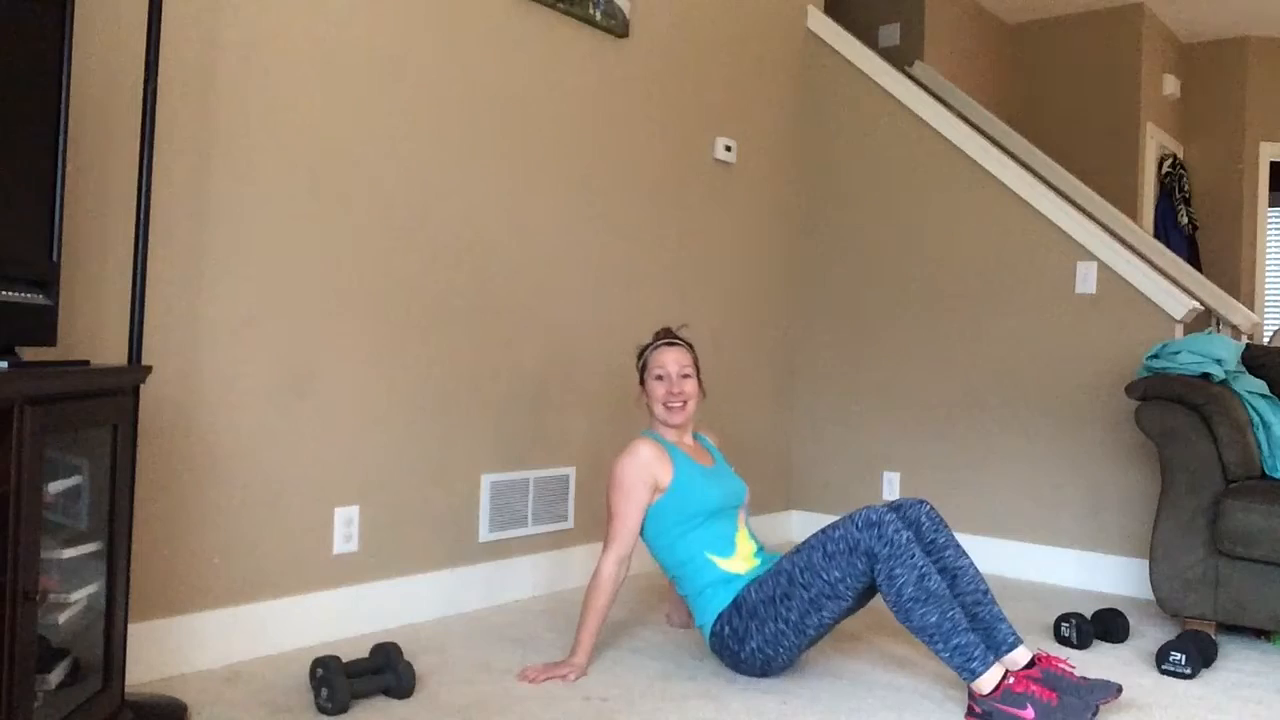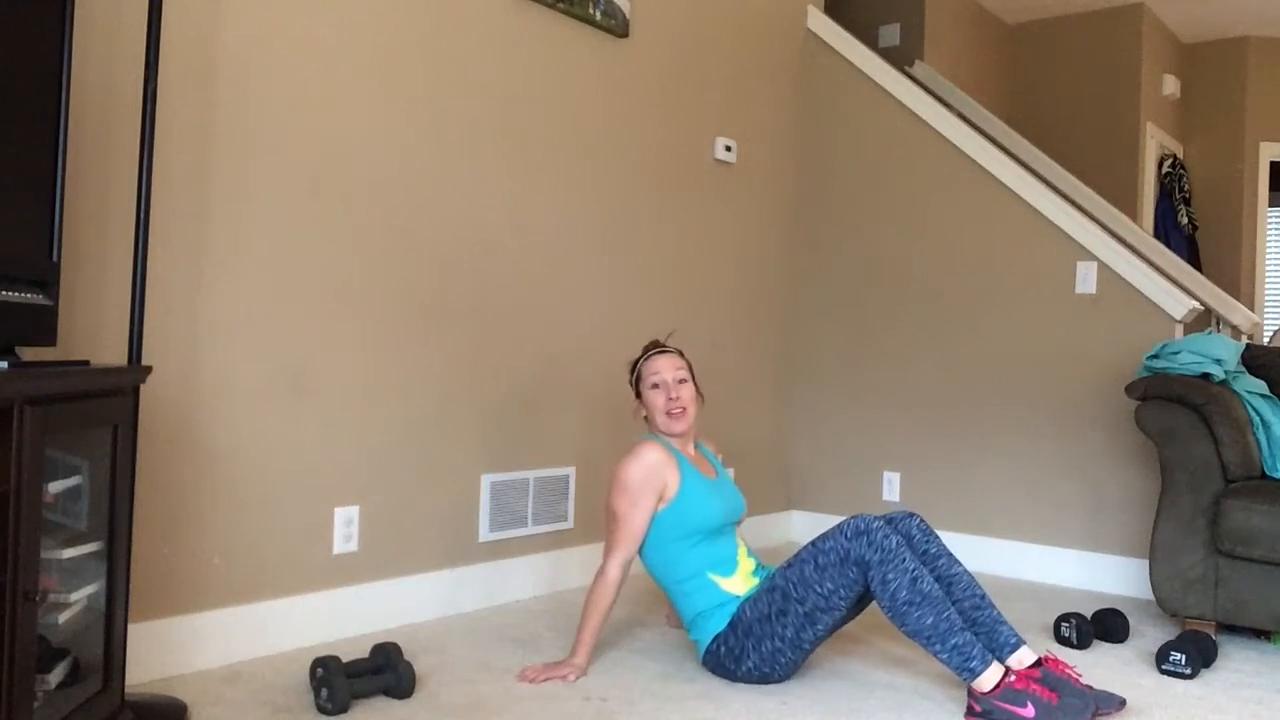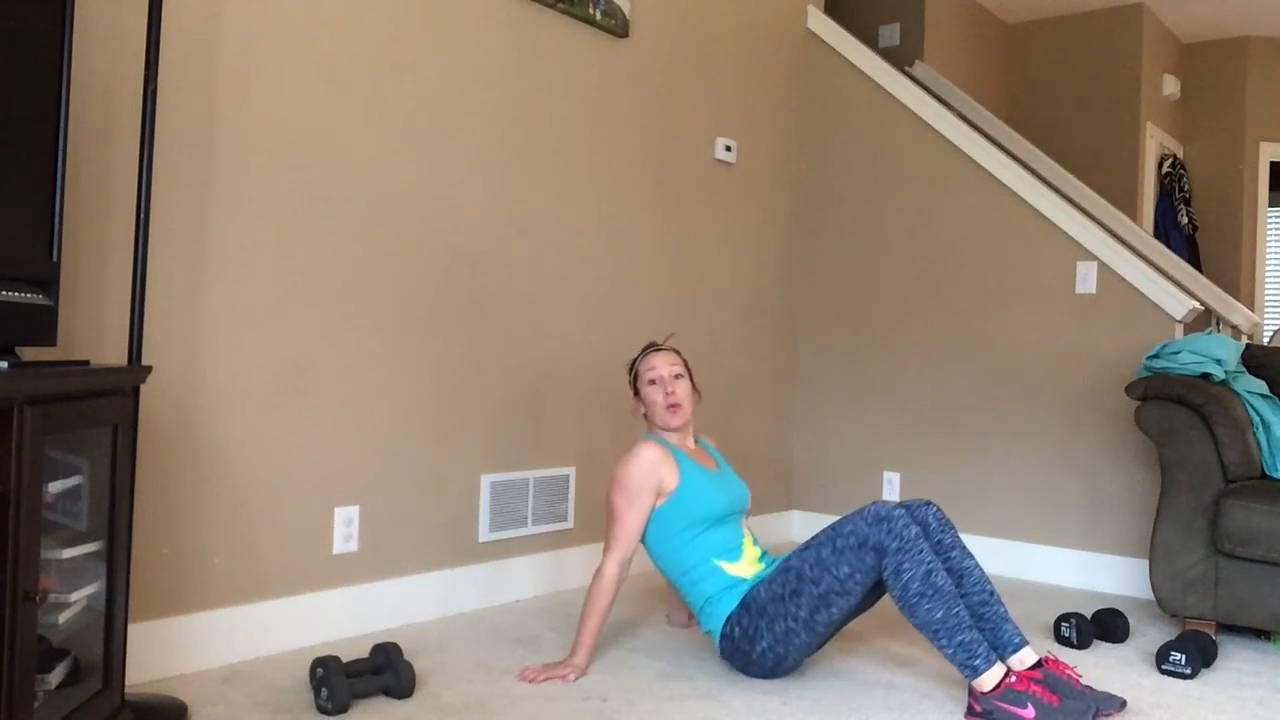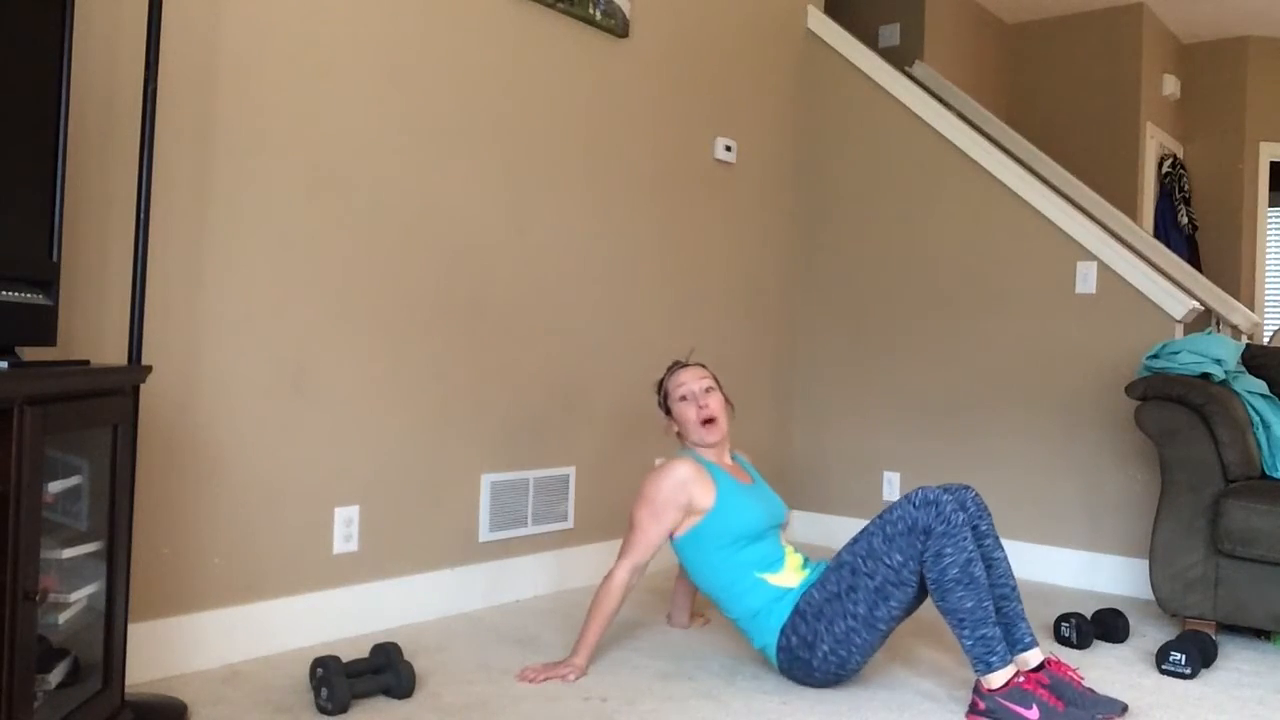
dt=0.7s
person 1, frame 1
left shoulder: (706, 445)
right shoulder: (641, 459)
right elbow: (613, 561)
right wrist: (577, 660)
left hip: (771, 600)
right hip: (744, 629)
left knee: (914, 515)
right knee: (875, 530)
left ankle: (1020, 664)
person 1, frame 2
left shoulder: (706, 454)
right shoulder: (647, 463)
right elbow: (614, 566)
right wrist: (577, 659)
left hip: (768, 610)
right hip: (738, 642)
left knee: (905, 527)
right knee: (865, 536)
left ankle: (1021, 662)
person 1, frame 3
left shoulder: (706, 449)
right shoulder: (646, 461)
right elbow: (614, 562)
left wrist: (688, 602)
right wrist: (577, 659)
left hip: (778, 607)
right hip: (750, 630)
left knee: (923, 516)
right knee: (884, 524)
left ankle: (1023, 662)
person 1, frame 4
left shoulder: (739, 465)
right shoulder: (678, 478)
right elbow: (625, 569)
left wrist: (681, 613)
right wrist: (577, 659)
left hip: (822, 607)
right hip: (807, 641)
left knee: (961, 502)
right knee: (931, 510)
left ankle: (1030, 663)
